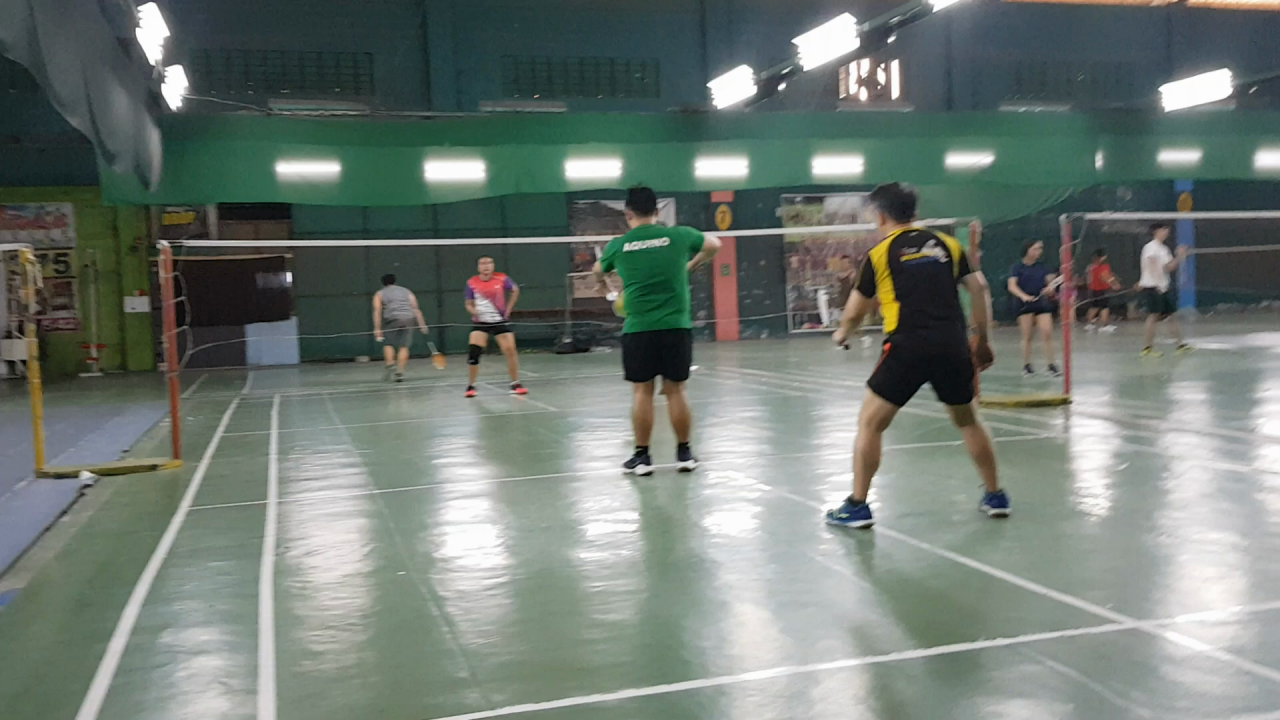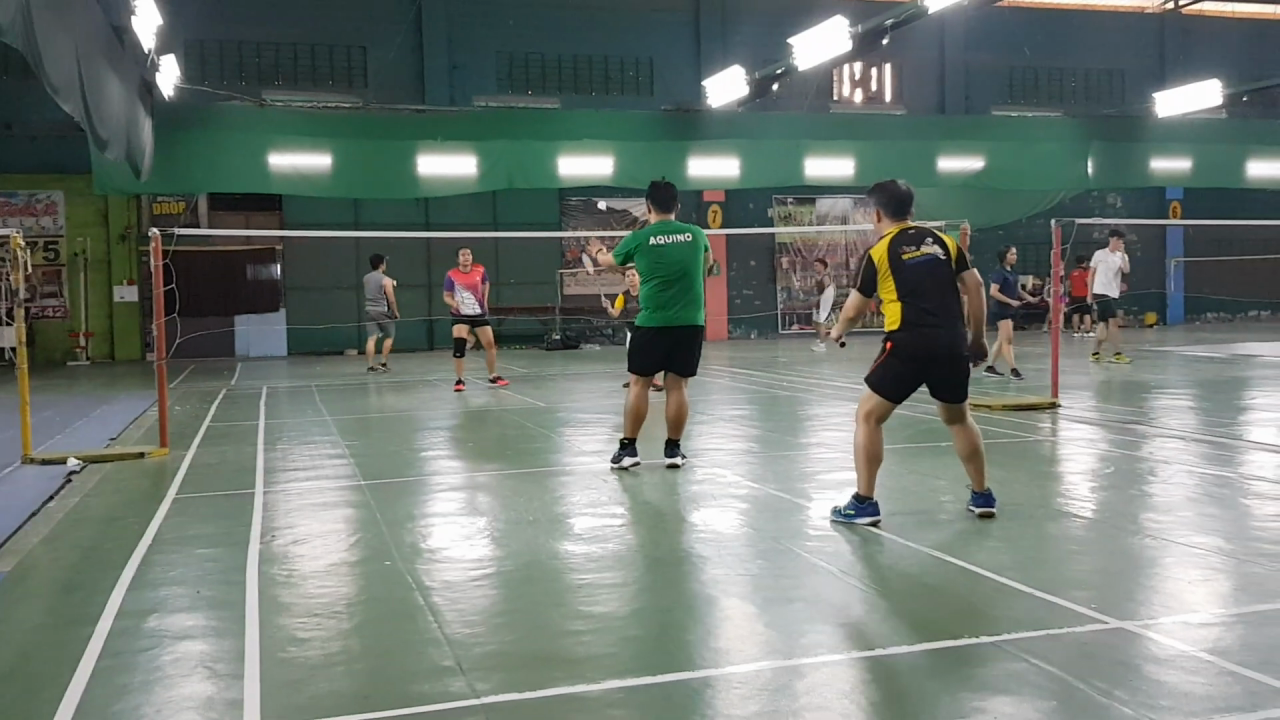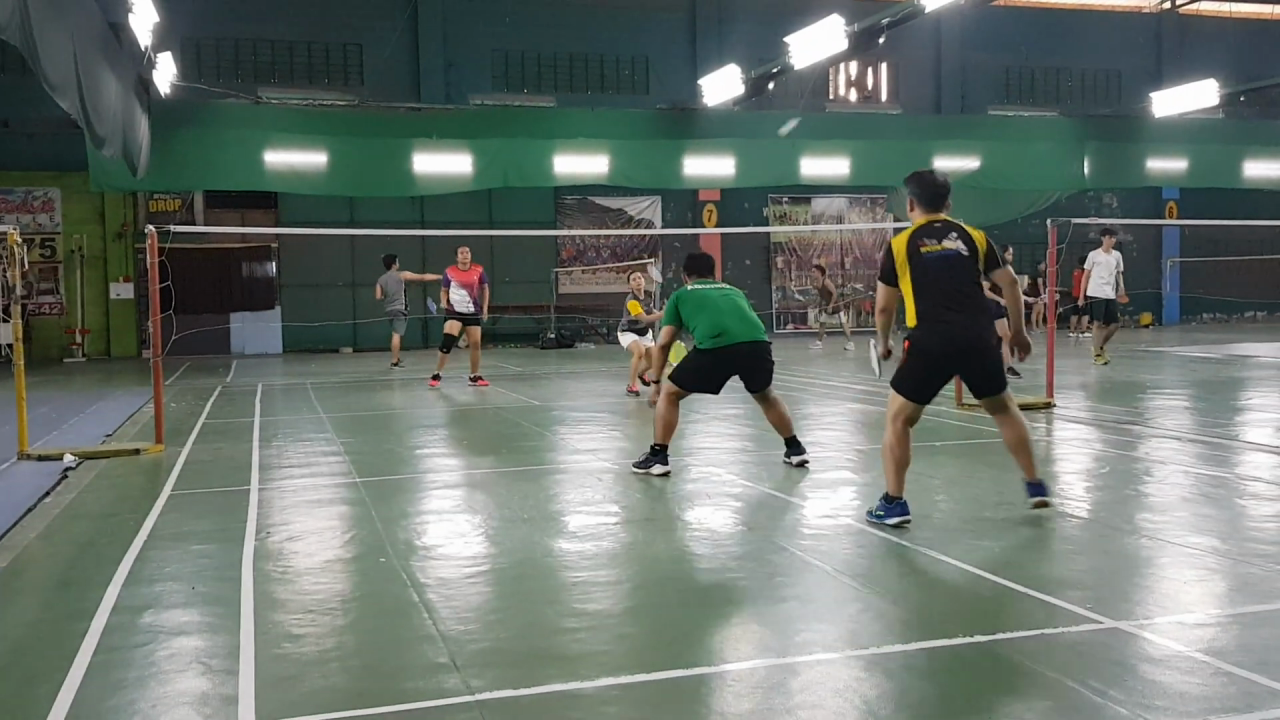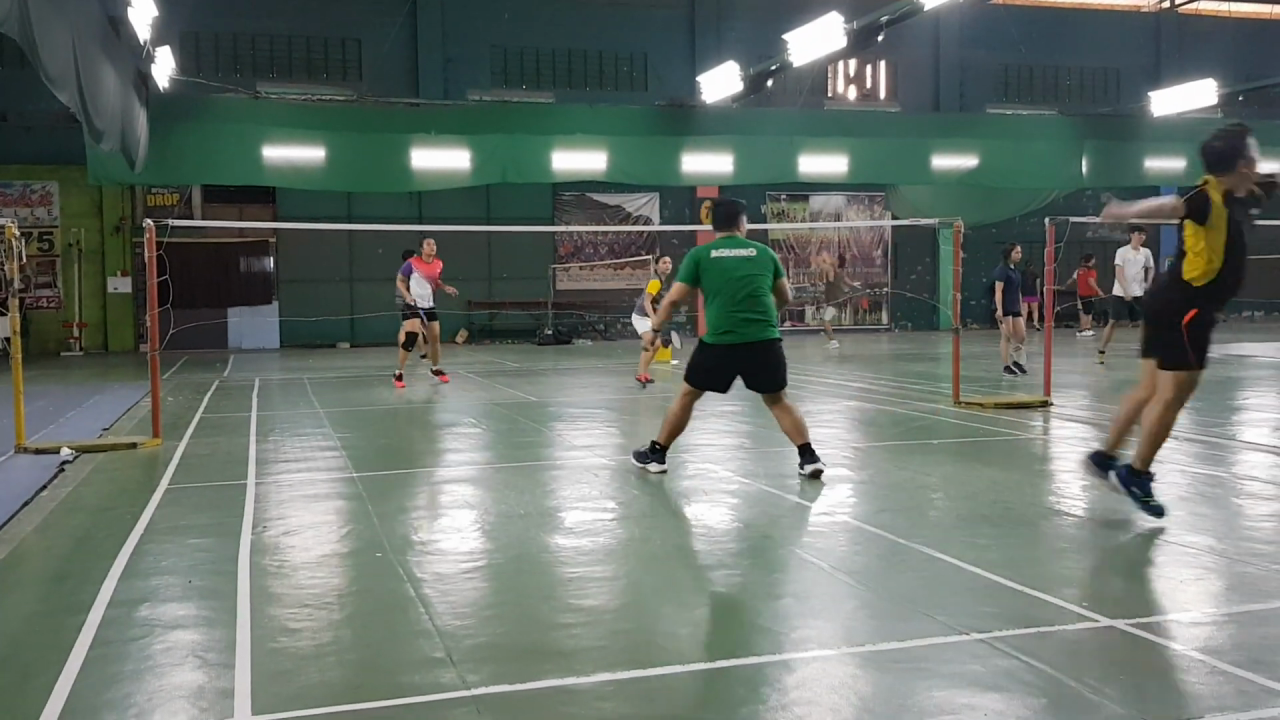
dt=0.7s
person 1, frame 1
left shoulder: (879, 255)
right shoulder: (947, 244)
left elbow: (854, 311)
right elbow: (979, 289)
left wrist: (841, 334)
right wrist: (983, 340)
left hip: (908, 348)
right hip: (953, 345)
left knee: (870, 422)
right knee: (968, 420)
left ankle: (857, 506)
right ankle: (996, 496)
person 1, frame 2
left shoulder: (879, 253)
right shoulder: (944, 242)
left elbow: (854, 311)
right elbow: (975, 287)
left wrist: (838, 331)
right wrist: (977, 337)
left hip: (907, 345)
right hip: (951, 344)
left knee: (868, 417)
right knee: (958, 419)
left ankle: (864, 502)
right ankle: (982, 495)
person 1, frame 3
left shoulder: (899, 245)
right shoulder: (974, 238)
left elbow: (884, 304)
right elbow: (1009, 284)
left wrist: (883, 342)
right wrist: (1018, 331)
left hip: (929, 343)
right hip: (977, 340)
left knee: (897, 421)
right knee: (1004, 412)
left ankle: (894, 503)
right ankle: (1035, 485)
person 1, frame 4
left shoulder: (1236, 196)
right shoulder: (1209, 197)
right elbow: (1169, 205)
right wrist: (1129, 210)
left hip: (1177, 305)
right hip: (1185, 307)
left knee: (1150, 391)
right knee: (1170, 396)
left ankle: (1106, 457)
right ankle: (1136, 473)
person 2, frame 1
left shoulder: (619, 245)
right shoulder: (679, 236)
left elbow: (597, 271)
right elbow: (715, 245)
left wrist: (603, 284)
right wrist: (692, 266)
left hip: (639, 329)
right hip: (677, 327)
left knee: (642, 391)
right knee: (676, 390)
left ankle: (642, 456)
right ankle: (685, 454)
person 2, frame 2
left shoulder: (638, 238)
right shoulder: (696, 235)
left elbow: (608, 261)
right elbow: (707, 261)
left wrist: (596, 252)
left hip: (653, 323)
right hip: (691, 323)
left knee: (639, 384)
right knee: (677, 386)
left ankle: (628, 449)
right ankle: (673, 449)
person 2, frame 3
left shoulder: (680, 296)
right shoulder: (734, 291)
left elbow: (663, 344)
right elbow: (755, 324)
left wrist: (656, 382)
left hip: (714, 348)
right hip: (757, 344)
left knee: (668, 394)
right knee: (765, 395)
left ankle: (658, 456)
right ankle: (795, 448)
person 2, frame 4
left shoulder: (698, 254)
right shoulder: (763, 252)
left elbow: (673, 299)
right elbow: (786, 298)
left wrist: (655, 330)
left hip: (719, 341)
right hip: (765, 340)
left knee: (687, 395)
right knee: (777, 400)
left ankle: (656, 454)
right ankle: (808, 457)
